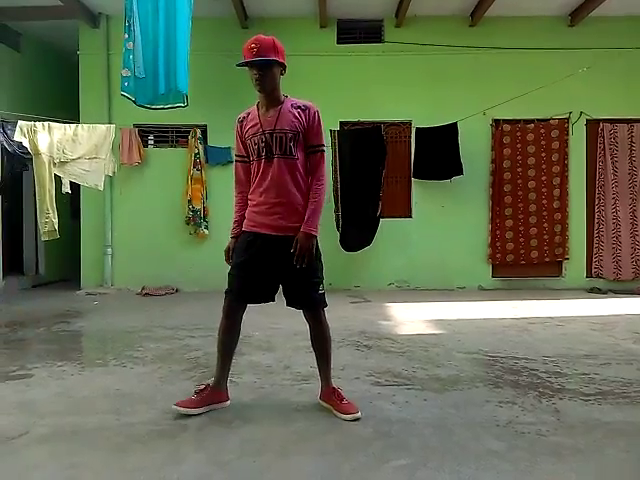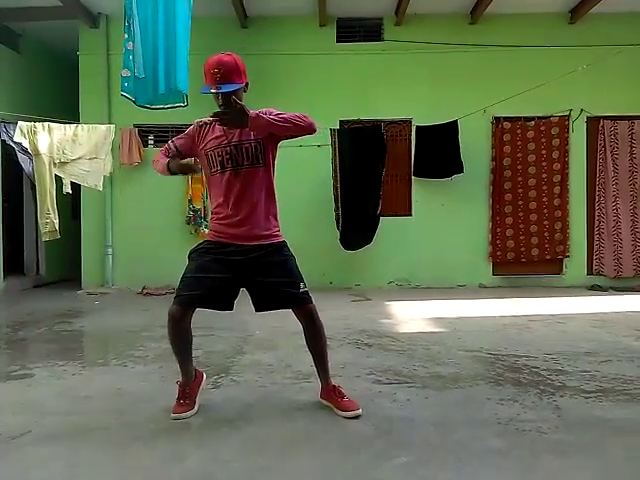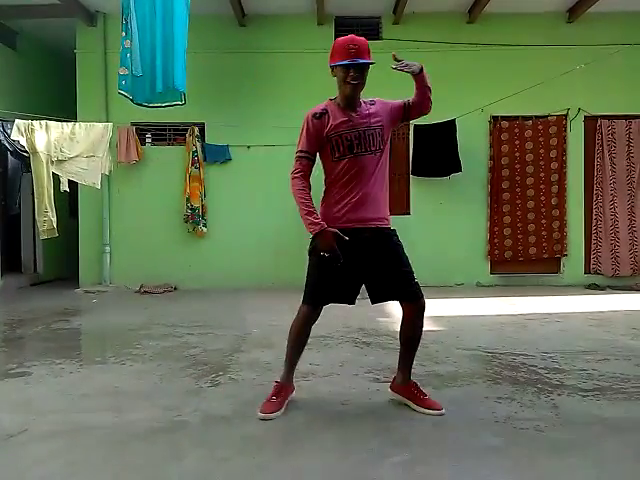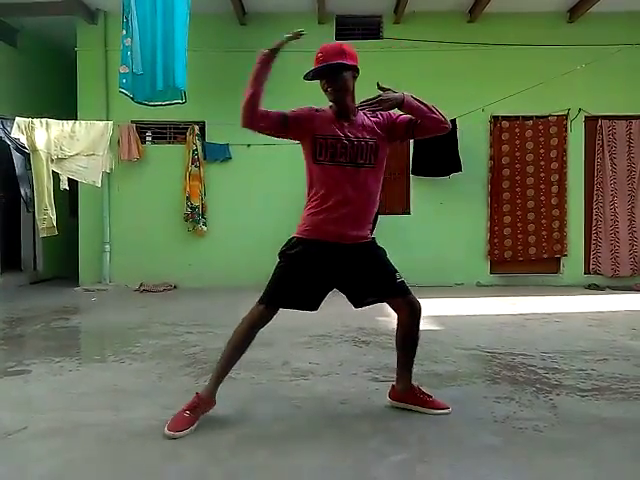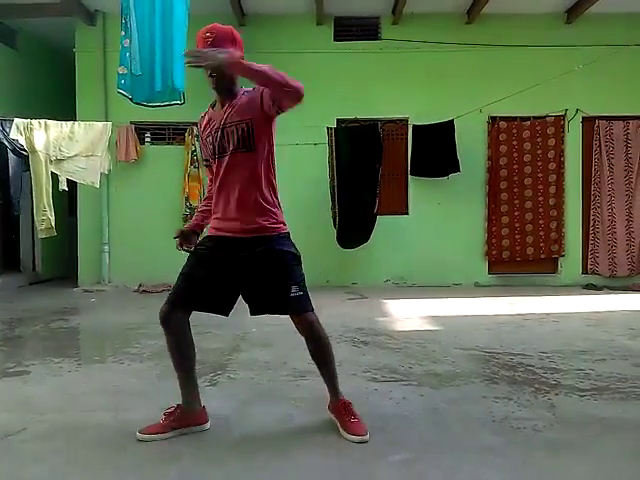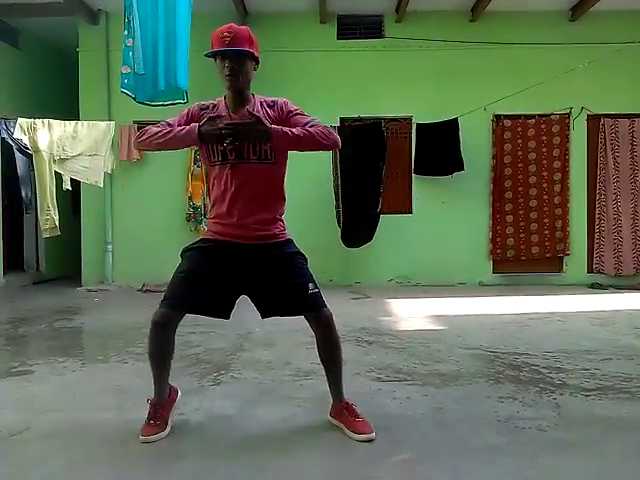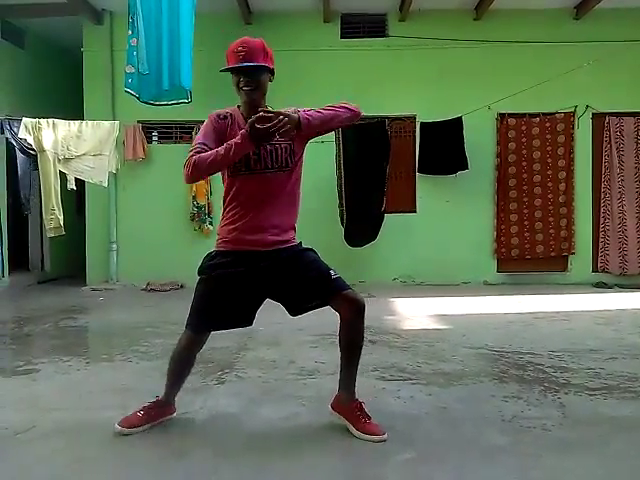
dt=0.7s
person 1, frame 1
left shoulder: (306, 113)
right shoulder: (244, 122)
left elbow: (319, 177)
right elbow: (242, 183)
left wrist: (310, 229)
right wrist: (235, 232)
left hip: (297, 233)
right hip: (254, 233)
left knee: (314, 311)
right knee: (233, 306)
left ankle: (327, 389)
right ankle: (218, 387)
person 1, frame 2
left shoulder: (265, 120)
right shoulder: (201, 130)
left elbow: (309, 125)
right elbow: (164, 153)
left wrist: (250, 118)
right wrist: (170, 165)
left hip: (266, 242)
right hip: (219, 243)
left knee: (307, 310)
right knee: (177, 313)
left ankle: (328, 387)
right ankle: (190, 379)
person 1, frame 3
left shoulder: (384, 110)
right shoulder: (318, 117)
left elbow: (423, 105)
right elbow: (298, 176)
left wrist: (420, 76)
right wrist: (317, 228)
left hip: (379, 230)
right hip: (336, 231)
left knee: (415, 304)
right knee: (311, 308)
left ankle: (403, 381)
right ankle: (285, 383)
person 1, frame 4
left shoulder: (383, 122)
right shoulder: (310, 120)
left elbow: (441, 127)
right elbow: (251, 119)
left wrist: (403, 99)
right wrist: (265, 61)
left hip: (359, 244)
right hip: (312, 241)
left knee: (410, 307)
right knee: (261, 313)
left ankle: (404, 388)
right ankle: (207, 395)
person 1, frame 5
left shoulder: (258, 99)
right shoulder: (206, 121)
left elbow: (293, 91)
left wrist: (228, 61)
right wrist: (196, 225)
left hip: (267, 238)
right hip: (218, 240)
left knee: (306, 320)
right knee: (171, 314)
left ankle: (338, 403)
right ankle: (191, 408)
person 1, frame 6
left shoulder: (278, 111)
right shoulder: (202, 115)
left elbow: (331, 140)
right elbow: (143, 140)
left wrist: (270, 131)
right wrist: (200, 131)
left hip: (272, 244)
right hip: (218, 244)
left knee: (322, 318)
right knee: (162, 320)
left ankle: (340, 405)
right ankle: (162, 397)
person 1, frame 7
left shoulder: (288, 122)
right shoulder: (219, 124)
left elbow: (350, 112)
right elbow: (192, 172)
left wrist: (297, 120)
right wrist: (246, 138)
left hip: (285, 250)
right hip: (233, 255)
left knee: (352, 305)
right knee: (193, 336)
left ankle: (346, 399)
right ankle: (164, 402)
